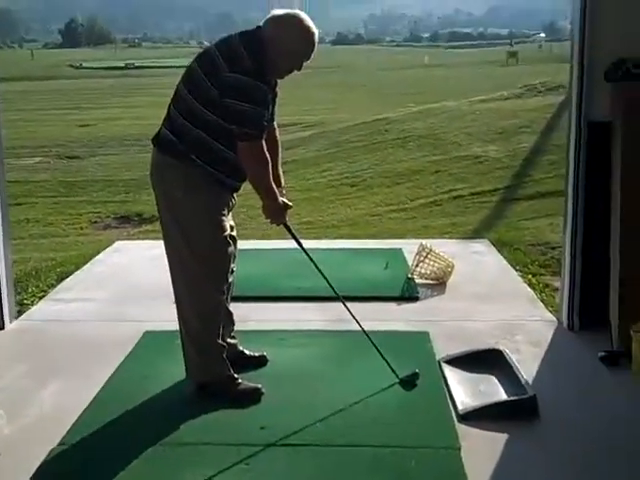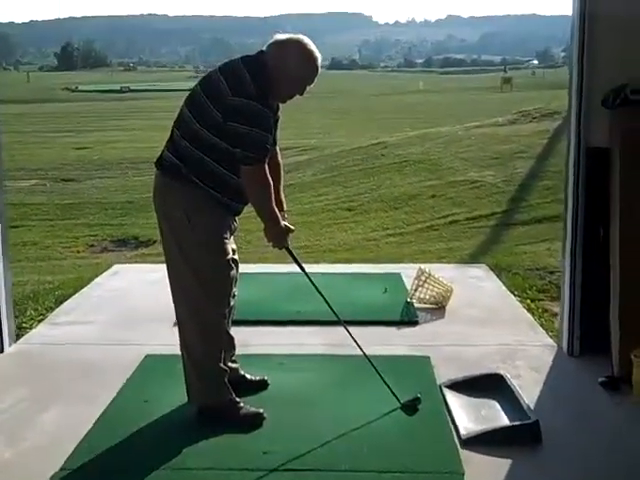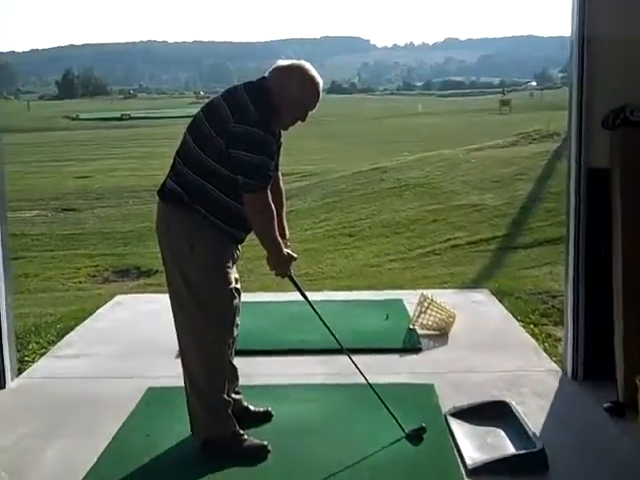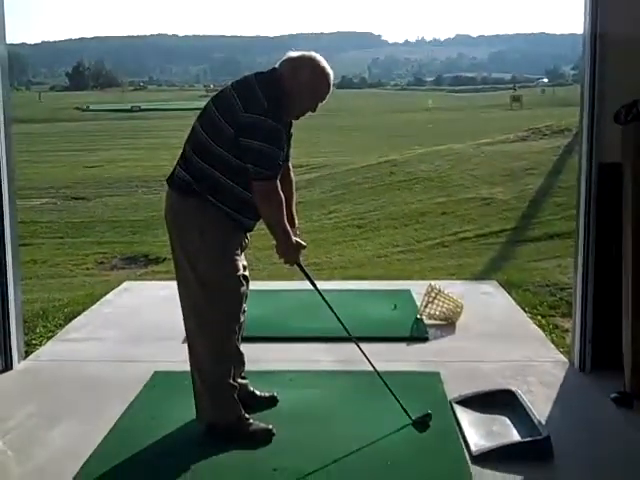
dt=0.4s
person 1, frame 1
left shoulder: (256, 63)
right shoulder: (243, 71)
left elbow: (266, 130)
right elbow: (250, 148)
left wrist: (278, 185)
right wrist: (271, 199)
left hip: (205, 173)
right hip: (186, 176)
left knee: (219, 263)
right knee: (201, 274)
left ankle: (223, 346)
right ankle: (210, 373)
person 1, frame 2
left shoulder: (258, 86)
right shoulder: (246, 95)
left elbow: (269, 153)
right elbow: (252, 172)
left wrist: (280, 208)
right wrist: (273, 222)
left hip: (207, 196)
right hip: (189, 198)
left knee: (219, 287)
right knee: (203, 297)
left ankle: (223, 371)
right ankle: (211, 397)
person 1, frame 3
left shoulder: (260, 111)
right shoulder: (248, 121)
left elbow: (271, 180)
right elbow: (256, 200)
left wrist: (283, 237)
right wrist: (276, 250)
left hip: (209, 224)
right hip: (192, 227)
left knee: (222, 317)
right knee: (206, 326)
left ankle: (227, 402)
right ankle: (215, 430)
person 1, frame 4
left shoulder: (271, 104)
right shoulder: (259, 111)
left elbow: (281, 170)
right elbow: (265, 189)
left wrist: (292, 226)
right wrist: (285, 239)
left hip: (219, 213)
right hip: (199, 214)
left knee: (231, 302)
right knee: (214, 312)
left ankle: (232, 387)
right ankle: (221, 414)
